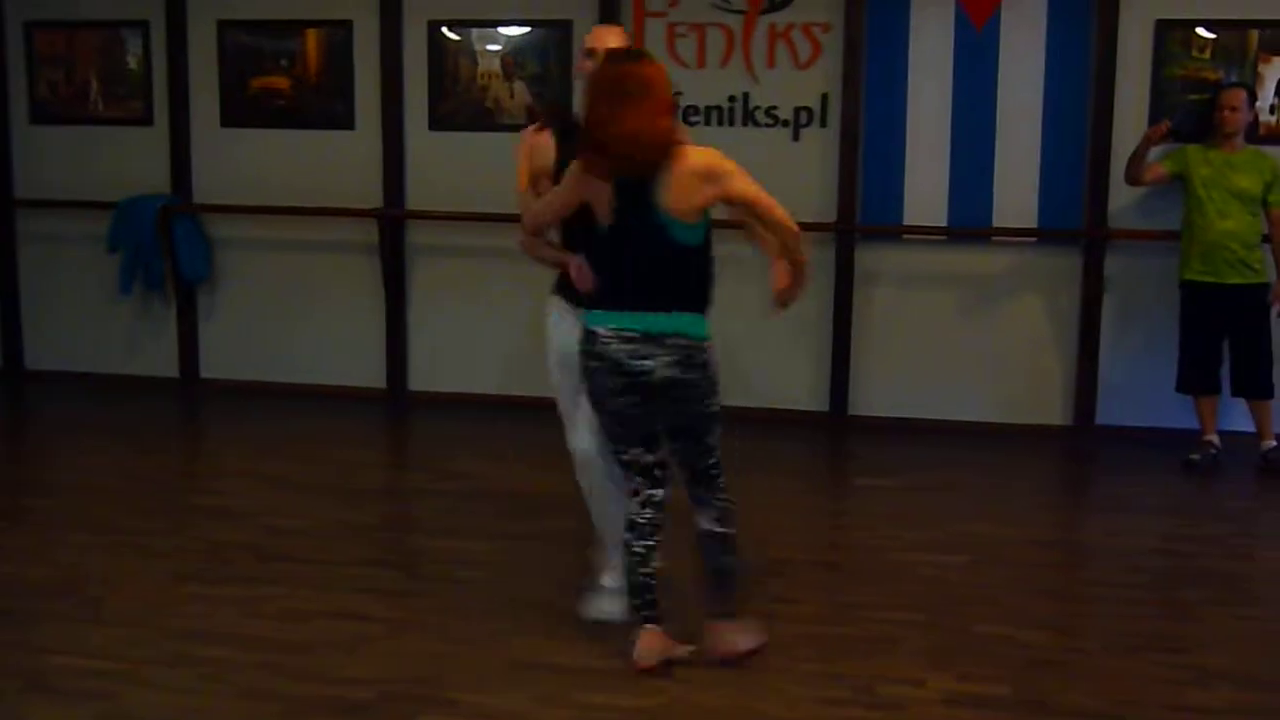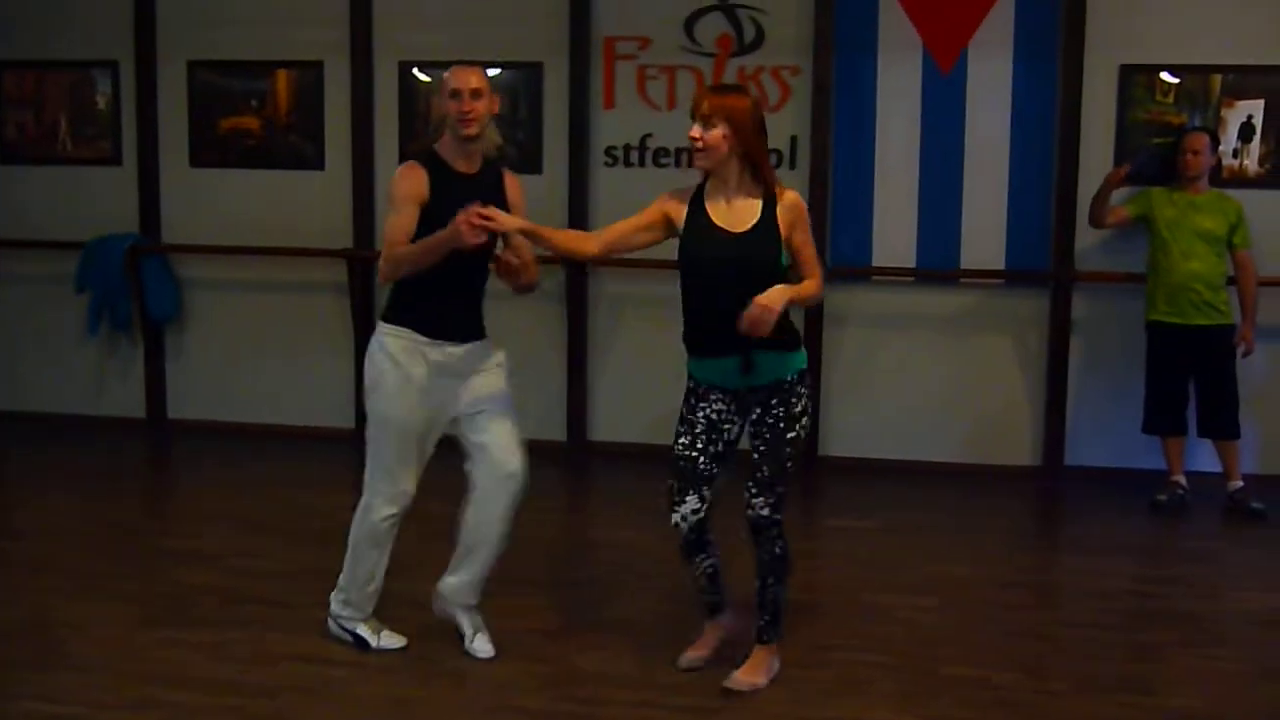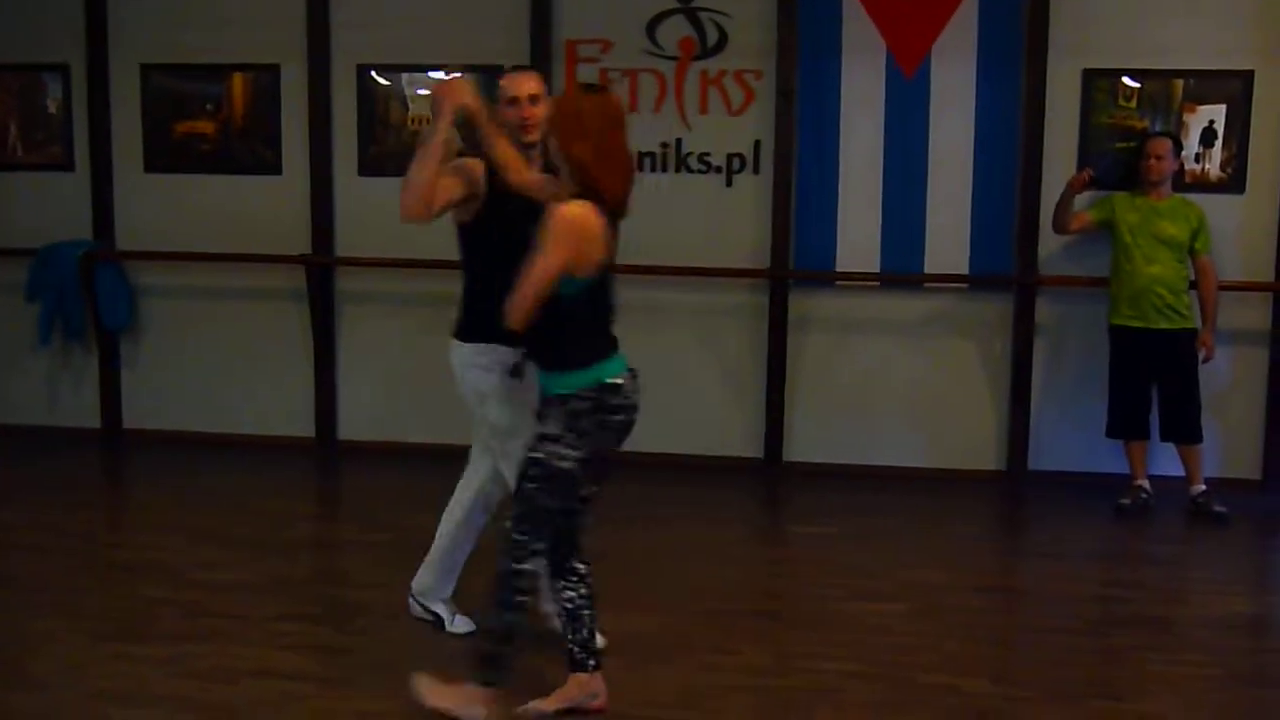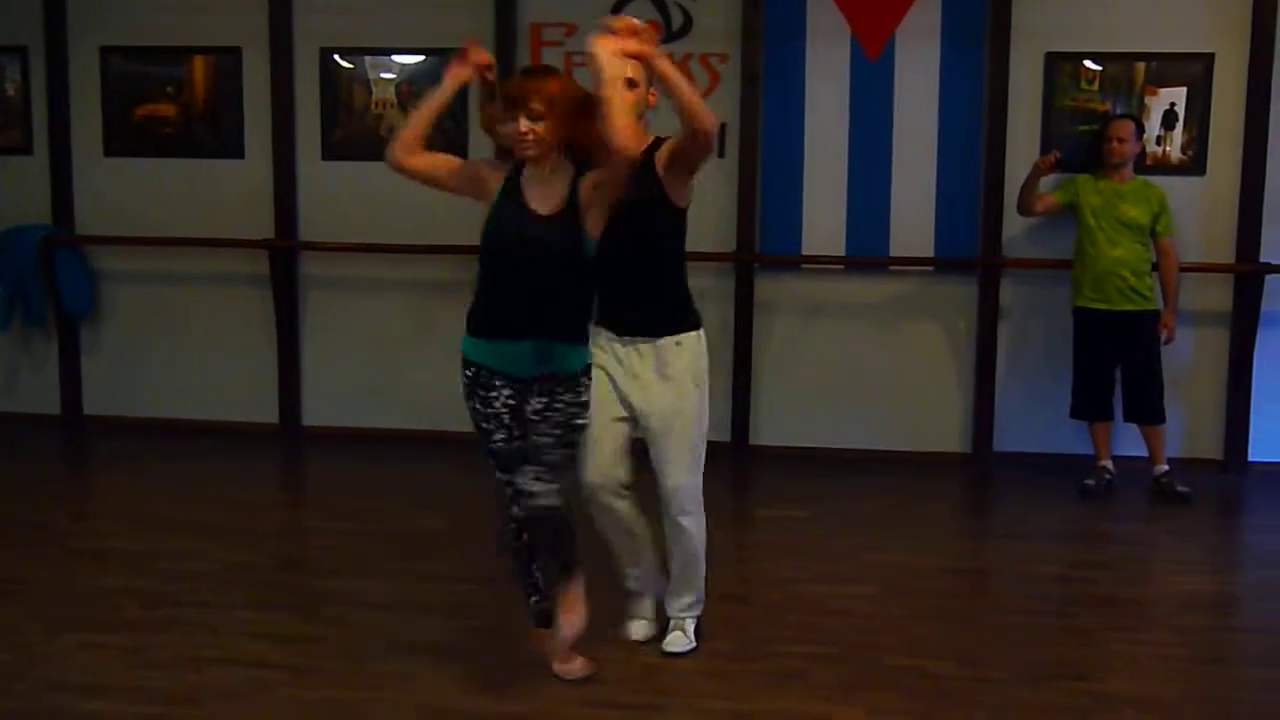
dt=0.7s
person 1, frame 1
left shoulder: (593, 172)
right shoulder: (698, 166)
left elbow: (532, 218)
right elbow: (784, 227)
right wrist: (793, 272)
left hip: (604, 347)
right hip: (674, 350)
left knee: (643, 487)
right knee: (707, 488)
left ankle: (648, 632)
right ankle: (727, 622)
person 1, frame 2
left shoulder: (785, 204)
right shoulder: (679, 207)
left elbow: (814, 285)
right elbow: (593, 246)
left wrist: (781, 294)
right wrist: (523, 228)
left hip: (778, 381)
right hip: (710, 383)
left knee: (765, 515)
right knee: (687, 514)
left ankle: (767, 645)
right ankle: (716, 618)
person 1, frame 3
left shoulder: (571, 219)
right shoulder: (590, 209)
left elbow: (518, 316)
right elbow: (521, 176)
left wrist: (515, 293)
right wrist: (476, 113)
left hip: (579, 400)
right hip: (604, 388)
left knee: (523, 540)
right knee: (558, 534)
person 1, frame 4
left shoulder: (593, 188)
right shoulder: (493, 180)
left elbow: (622, 144)
right elbow: (402, 154)
left wrist: (606, 67)
right wrist: (455, 80)
left hip: (561, 375)
right hip: (492, 372)
left knee: (540, 500)
right knee: (527, 505)
left ankle: (568, 580)
right ankle: (549, 625)
person 2, frame 1
right shoulder: (546, 141)
right elbow: (526, 235)
left wrist: (774, 248)
right wrist: (562, 259)
right hip: (572, 312)
left knee: (613, 446)
right knee: (584, 450)
left ankle: (618, 573)
right ankle: (617, 555)
person 2, frame 2
left shoulder: (505, 183)
right shoulder: (414, 176)
left elbow: (529, 279)
right elbow: (389, 267)
left wrist: (516, 266)
right wrist: (448, 237)
left hip: (474, 351)
right hip: (406, 348)
left knee: (505, 470)
right knee: (389, 492)
left ankle: (458, 596)
right ankle: (348, 612)
person 2, frame 3
left shoulder: (558, 186)
right shoulder: (475, 176)
right elbow: (413, 210)
right wrist: (442, 122)
left hip: (525, 351)
right hip: (485, 352)
left knee: (488, 480)
left ankle: (432, 592)
right ankle: (560, 609)
person 2, frame 4
left shoulder: (670, 159)
left elbow: (703, 129)
left wrist: (653, 57)
left hip: (672, 346)
right hip: (607, 344)
left knee: (679, 491)
right knee: (601, 480)
left ankle: (685, 609)
right ankle: (642, 590)
person 3, frame 1
right shoulder: (1190, 156)
right elbow: (1136, 178)
right wrist: (1146, 144)
right hip: (1199, 281)
right knee: (1200, 365)
right ankle: (1209, 441)
person 3, frame 2
left shoulder: (1229, 207)
right shoulder: (1154, 199)
left elbow: (1245, 267)
right elbow: (1099, 220)
left wrist: (1248, 321)
right wrist: (1107, 187)
left hip: (1215, 323)
right hip: (1165, 322)
left knee: (1222, 408)
right knee: (1167, 406)
left ankle: (1235, 487)
right ankle: (1176, 482)
person 3, frame 3
left shoulder: (1191, 213)
right shoulder: (1117, 205)
left elbow: (1206, 273)
right elbow: (1064, 226)
left wrist: (1209, 328)
right wrist: (1069, 193)
left hip: (1178, 328)
right hip: (1128, 327)
left knee: (1184, 412)
right knee: (1131, 410)
left ankle: (1198, 490)
right ankle: (1140, 486)
person 3, frame 4
left shoulder: (1153, 196)
right shoulder: (1080, 187)
left elbow: (1167, 255)
right elbow: (1028, 208)
left wrist: (1170, 310)
right wrist: (1035, 175)
left hip: (1140, 310)
right hip: (1091, 309)
left knee: (1147, 394)
right knee: (1094, 392)
left ankle: (1161, 471)
right ankle: (1104, 467)
